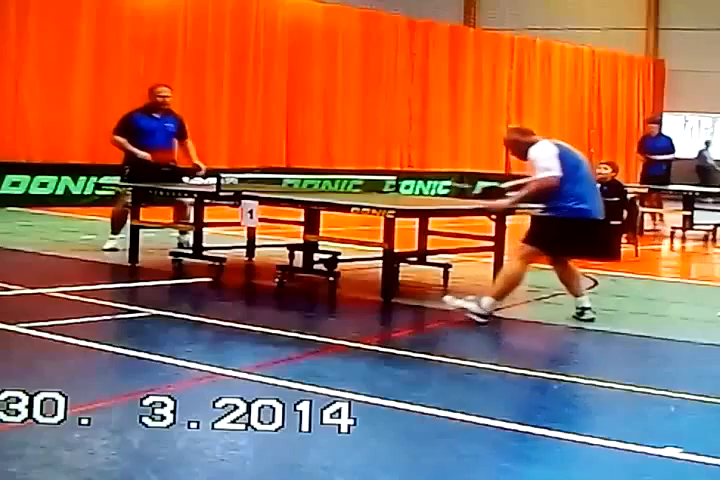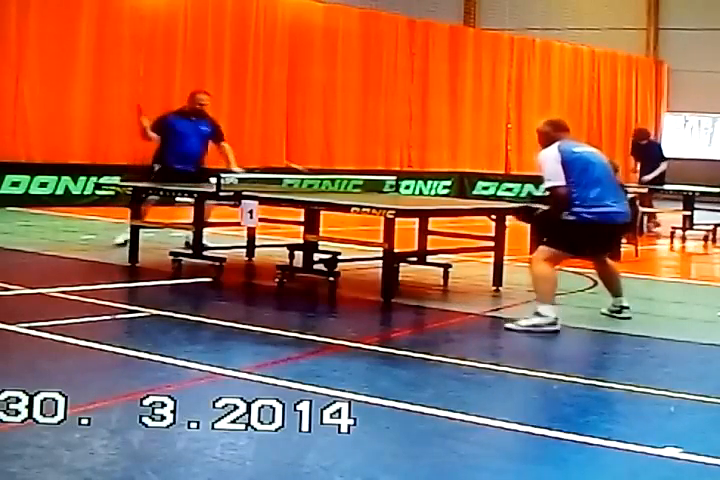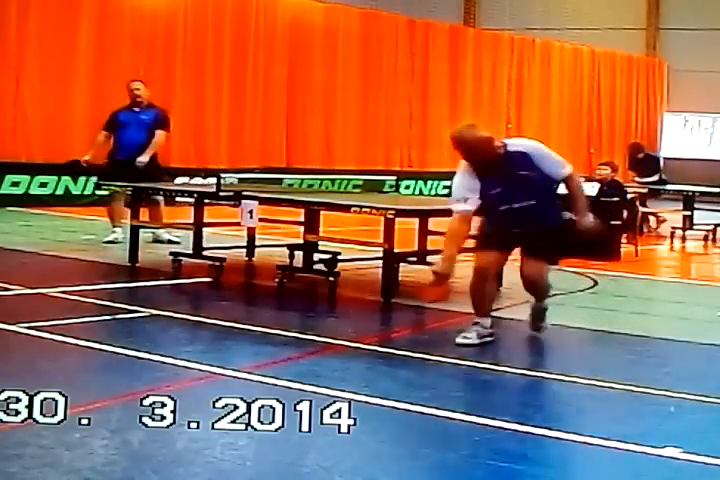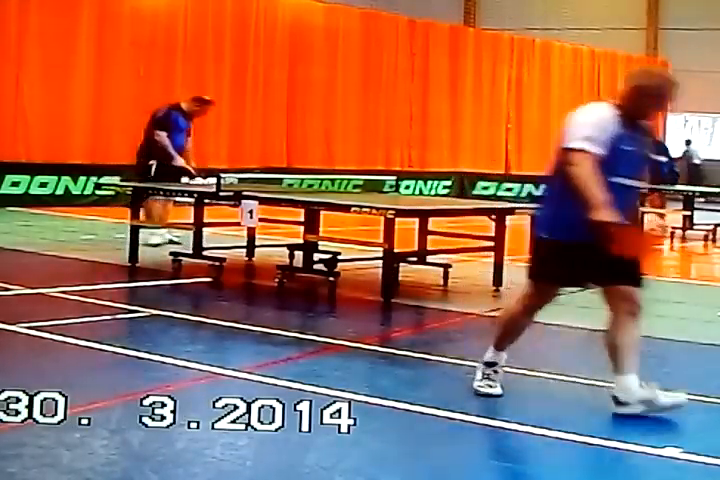
dt=1s
person 1, frame 1
left shoulder: (539, 149)
right shoulder: (558, 149)
left elbow: (549, 182)
left wrist: (510, 201)
left hip: (568, 213)
right hip: (589, 215)
left knee: (521, 257)
right knee: (558, 258)
left ankle: (484, 306)
right ankle: (584, 306)
person 1, frame 2
left shoulder: (550, 153)
right shoulder: (592, 152)
left elbow: (560, 193)
left wrist: (549, 218)
right wrist: (554, 216)
left hip: (588, 217)
right hip: (618, 215)
left knee: (541, 259)
right knee: (600, 257)
left ankle: (546, 315)
right ankle: (619, 305)
person 1, frame 3
left shoulder: (528, 150)
right shoulder: (467, 173)
left elbow: (570, 178)
right elbow: (461, 217)
left wrist: (582, 214)
right wrist: (446, 260)
left hip: (544, 222)
right hip: (498, 224)
left knee: (534, 276)
right knee: (484, 267)
left ankle: (540, 305)
right ankle: (482, 324)
person 1, frame 4
left shoulder: (639, 131)
right shoulder: (594, 118)
right elbow: (579, 163)
left wrist: (628, 221)
right wrist: (600, 207)
left hip: (612, 234)
right hip: (567, 229)
left knee: (628, 303)
right knee: (536, 299)
left ankle: (628, 389)
right ankle: (492, 363)
person 2, frame 1
left shoulder: (175, 119)
right shoulder: (134, 117)
left elbow: (185, 141)
right elbow: (116, 138)
left wrist: (195, 160)
right wrist: (136, 152)
left hip: (167, 169)
right hip: (138, 169)
left knee: (182, 202)
right knee: (124, 202)
left ankle: (184, 238)
right ankle: (113, 238)
person 2, frame 2
left shoulder: (210, 124)
right shoulder: (170, 119)
left elbow: (222, 145)
right elbow: (153, 137)
left wrist: (232, 165)
right wrist: (146, 130)
left hip: (195, 171)
right hip: (166, 168)
right knee: (148, 199)
right ankle: (131, 233)
person 2, frame 3
left shoulder: (158, 114)
right shoulder: (118, 114)
left elbow: (160, 136)
right elbow: (105, 135)
left wrist: (146, 155)
right wrist: (90, 154)
left hip: (146, 164)
right hip: (118, 163)
left knee: (154, 198)
right knee: (116, 196)
left ankle: (159, 232)
right ankle: (117, 231)
person 2, frame 4
left shoulder: (188, 118)
right shoulder: (167, 113)
left elbow: (187, 140)
right elbow: (159, 137)
left wrist: (190, 161)
right wrist: (176, 157)
left hip: (171, 162)
right hip: (154, 160)
left knee: (168, 196)
right knee: (155, 195)
left ankle: (162, 231)
right ankle: (153, 232)
